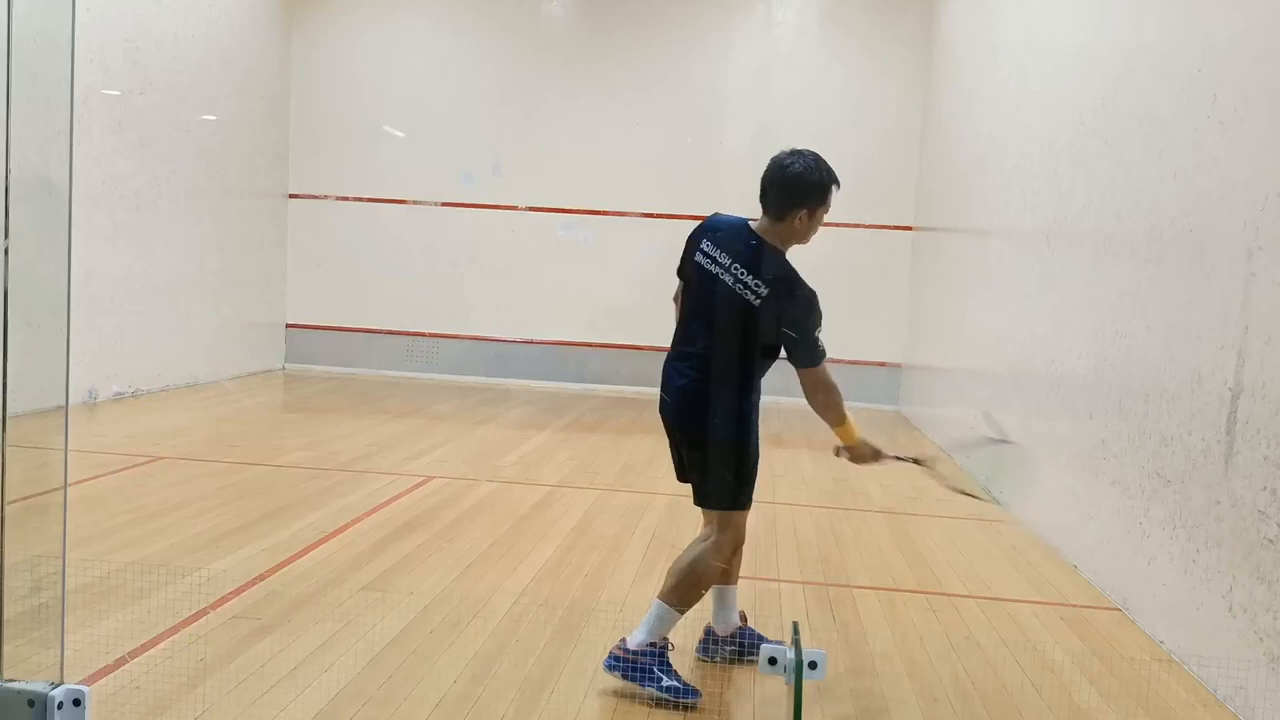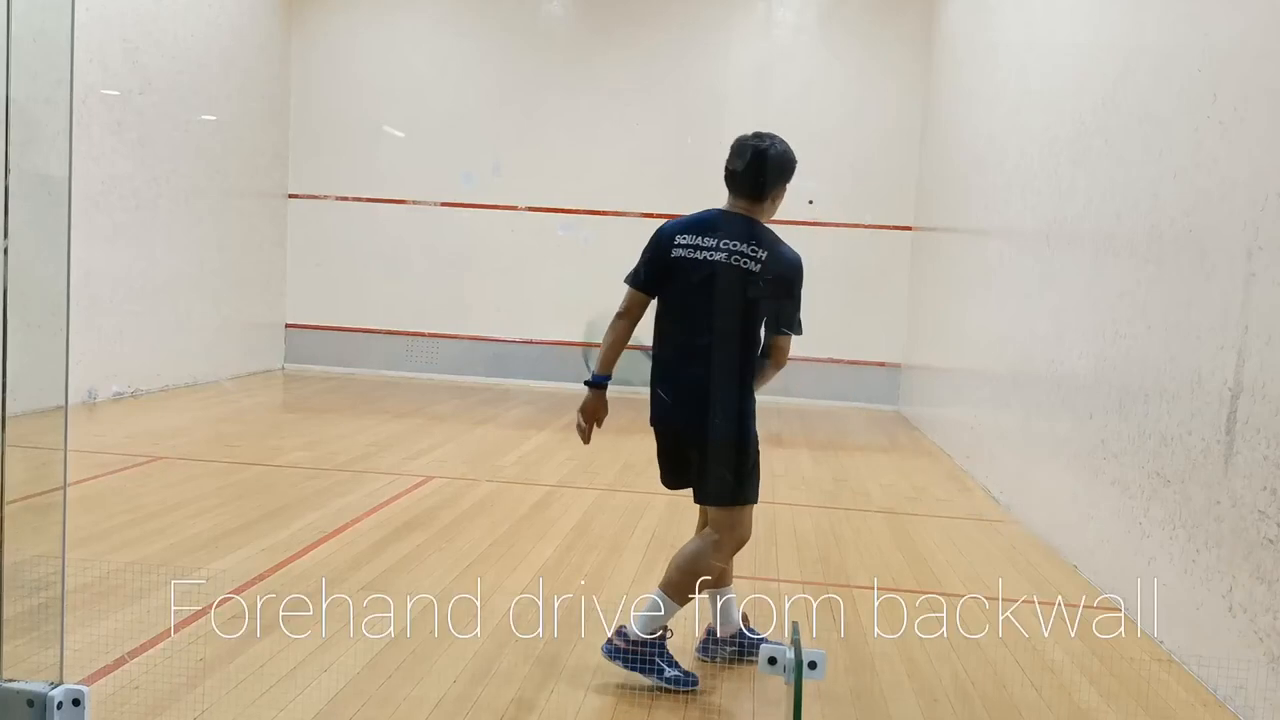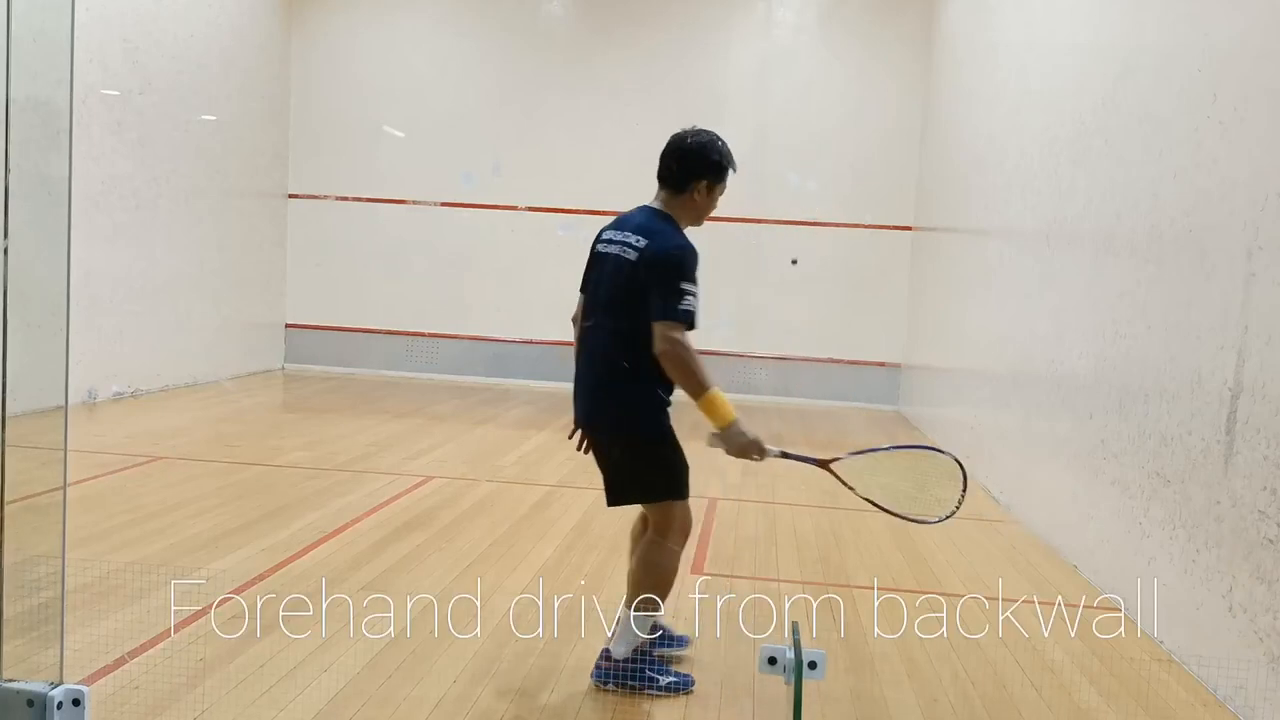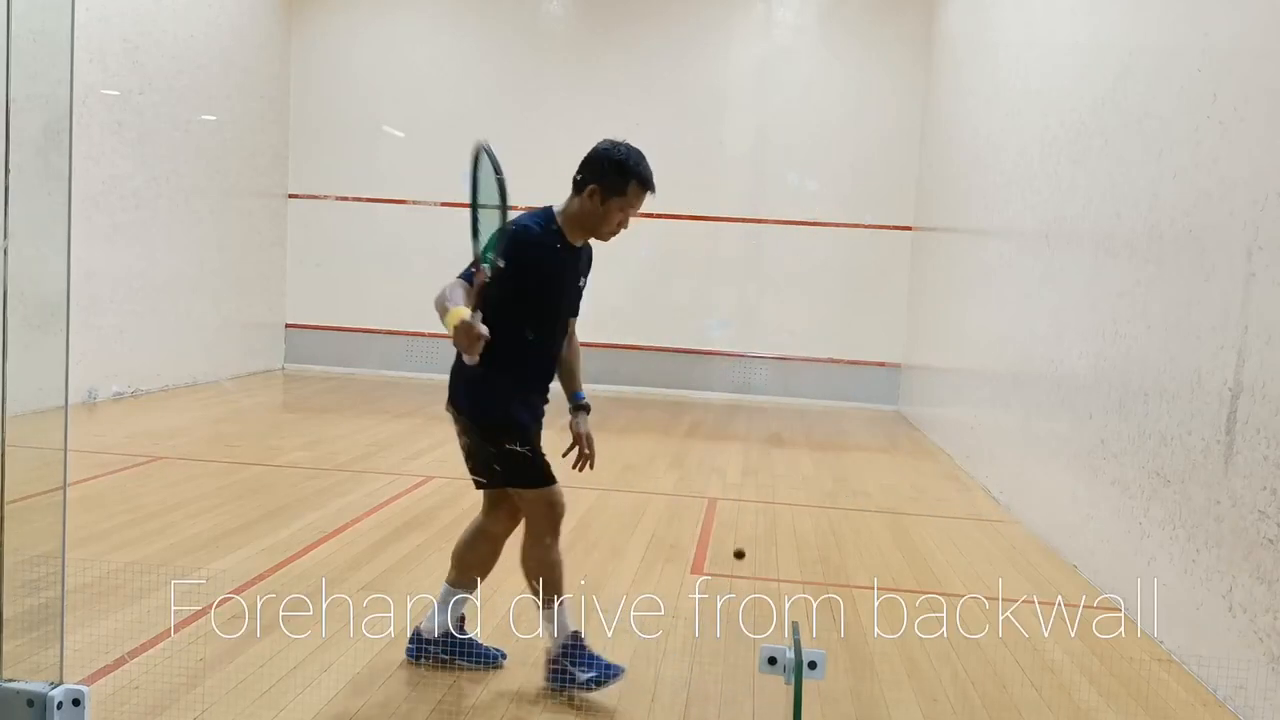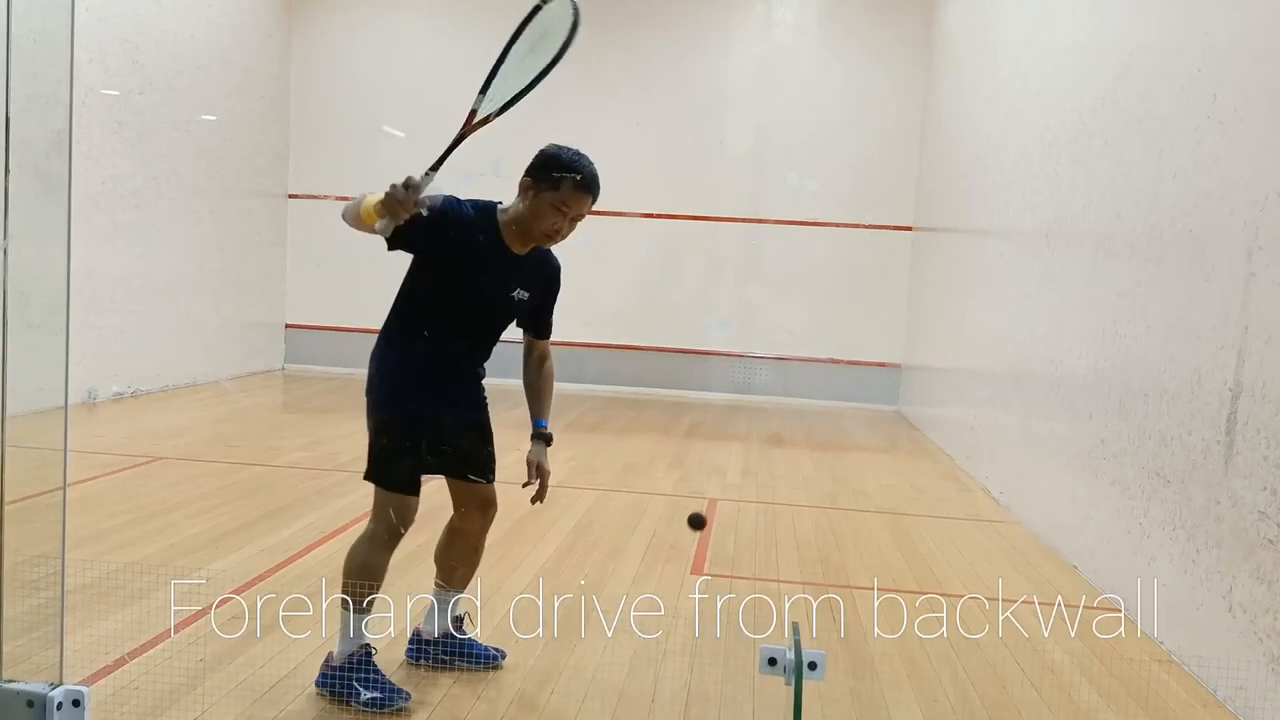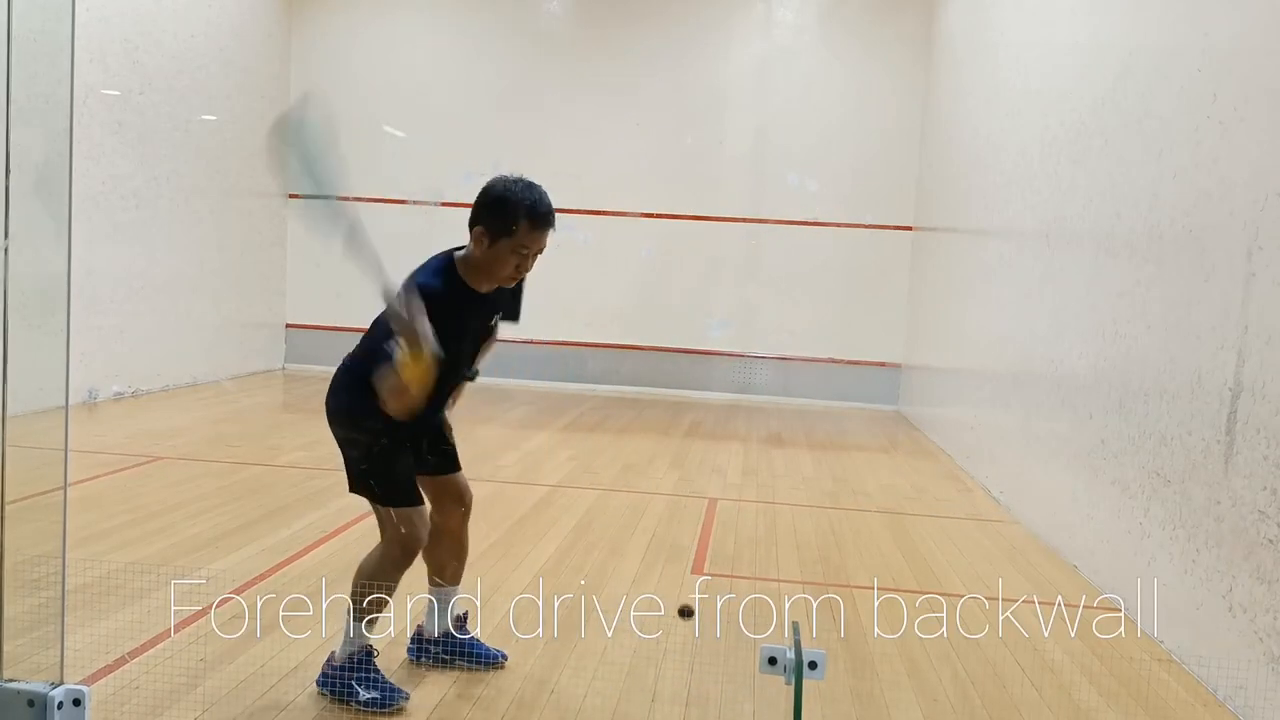
dt=0.7s
person 1, frame 1
left shoulder: (712, 230)
right shoulder: (791, 292)
right elbow: (814, 380)
right wrist: (851, 438)
left hip: (680, 395)
right hip: (721, 413)
left knee: (729, 517)
right knee: (723, 533)
left ankle: (724, 630)
right ankle: (638, 648)
person 1, frame 2
left shoulder: (673, 234)
right shoulder: (783, 261)
left elbow: (627, 314)
right elbow: (776, 355)
left wrist: (597, 385)
left hip: (670, 404)
right hip: (726, 412)
left knee: (715, 518)
right knee: (730, 531)
left ankle: (726, 630)
right ankle: (639, 635)
person 1, frame 3
left shoulder: (612, 231)
right shoulder: (672, 250)
left elbow: (580, 320)
right elbow: (668, 343)
right wrist: (724, 419)
left hip: (597, 403)
right hip: (632, 411)
left knee: (657, 512)
right knee: (671, 523)
left ankle: (639, 622)
right ankle: (624, 656)
person 1, frame 4
left shoulder: (580, 253)
right shoulder: (525, 236)
right elbow: (454, 290)
left wrist: (578, 407)
right wrist: (461, 322)
left hip: (520, 402)
right hip: (487, 398)
left knee: (502, 512)
right knee: (546, 509)
left ankle: (437, 631)
right ankle: (565, 650)
person 1, frame 5
left shoulder: (544, 272)
right shoulder: (453, 221)
left elbow: (537, 357)
right elbow: (355, 214)
left wrist: (540, 437)
right wrist: (387, 209)
left hip: (461, 395)
right hip: (400, 388)
left knee: (479, 506)
right knee: (393, 518)
left ankle: (435, 633)
right ankle: (345, 661)
person 1, frame 6
left shoulder: (506, 288)
right shoulder: (429, 293)
right elbow: (393, 399)
left wrist: (459, 377)
left hip: (421, 406)
right hip: (365, 407)
left knee: (455, 500)
right knee: (407, 531)
left ankle: (437, 631)
right ankle: (346, 663)
